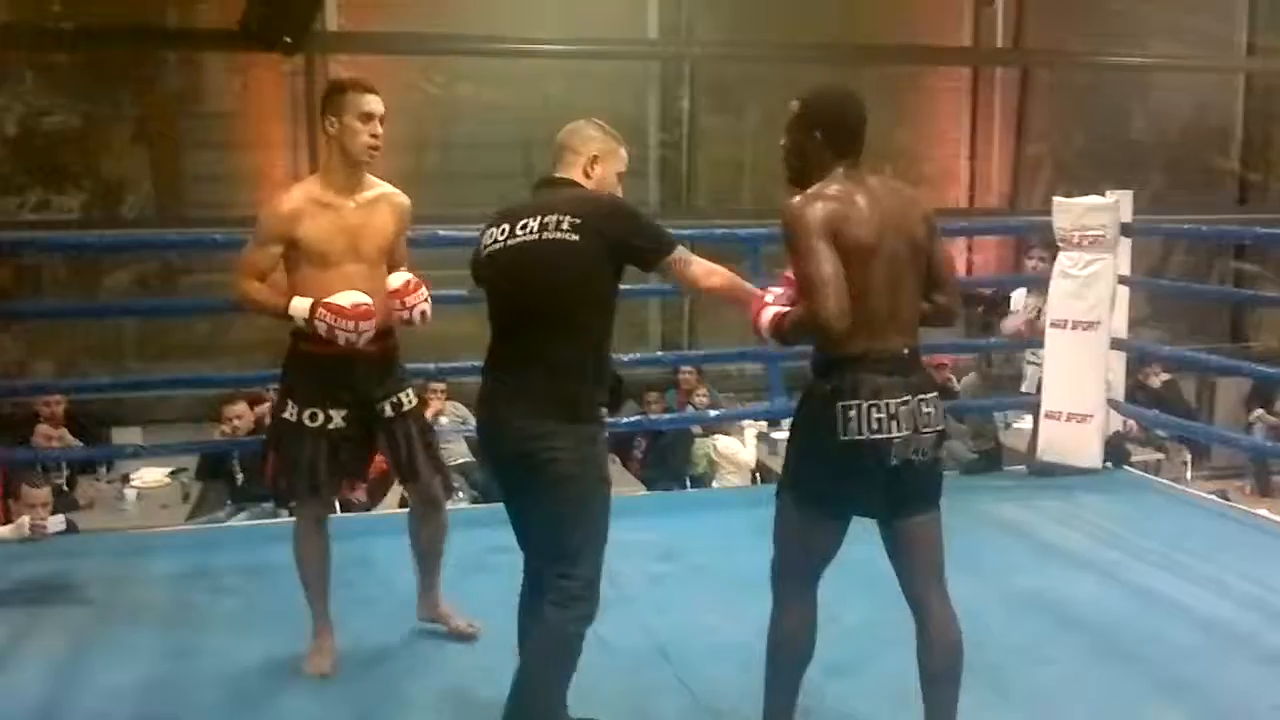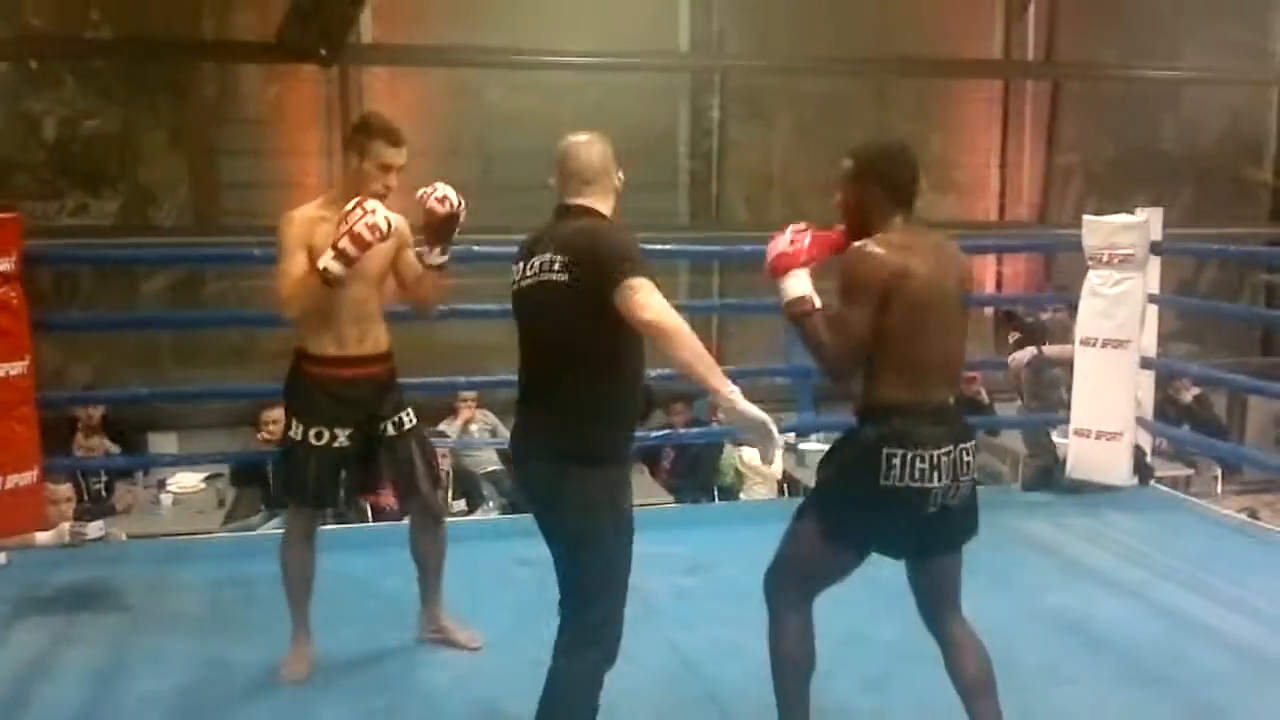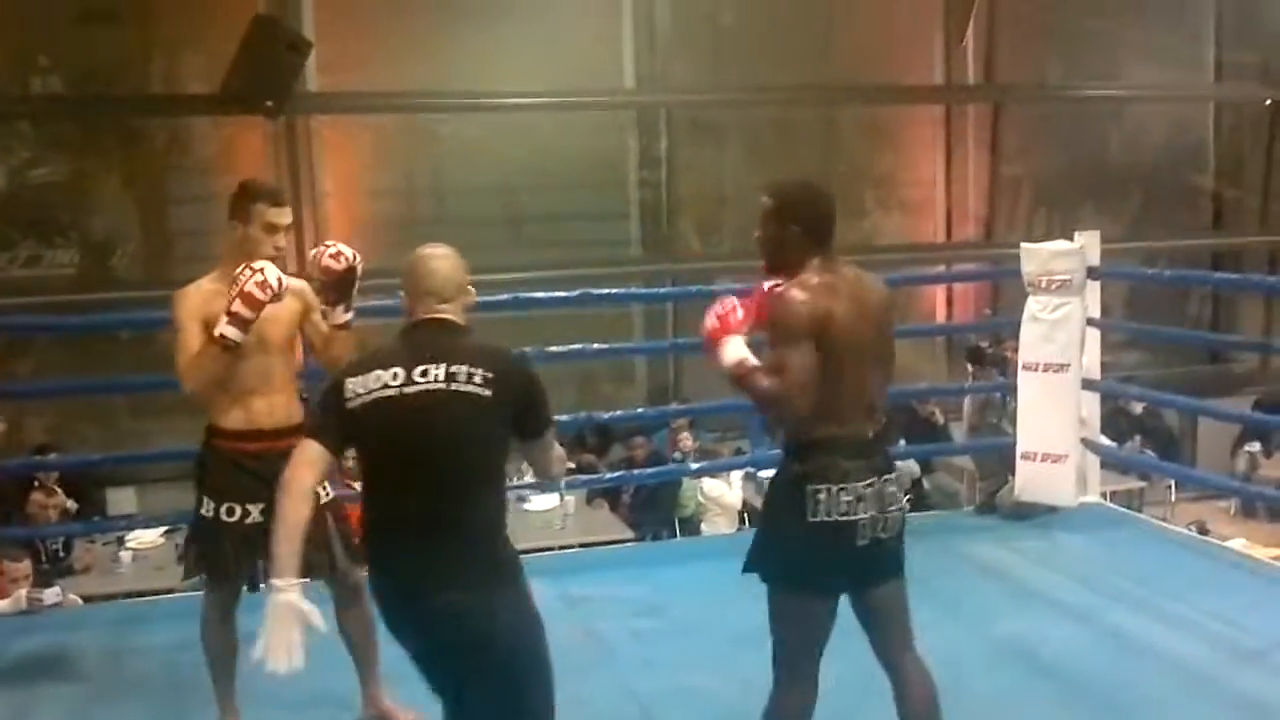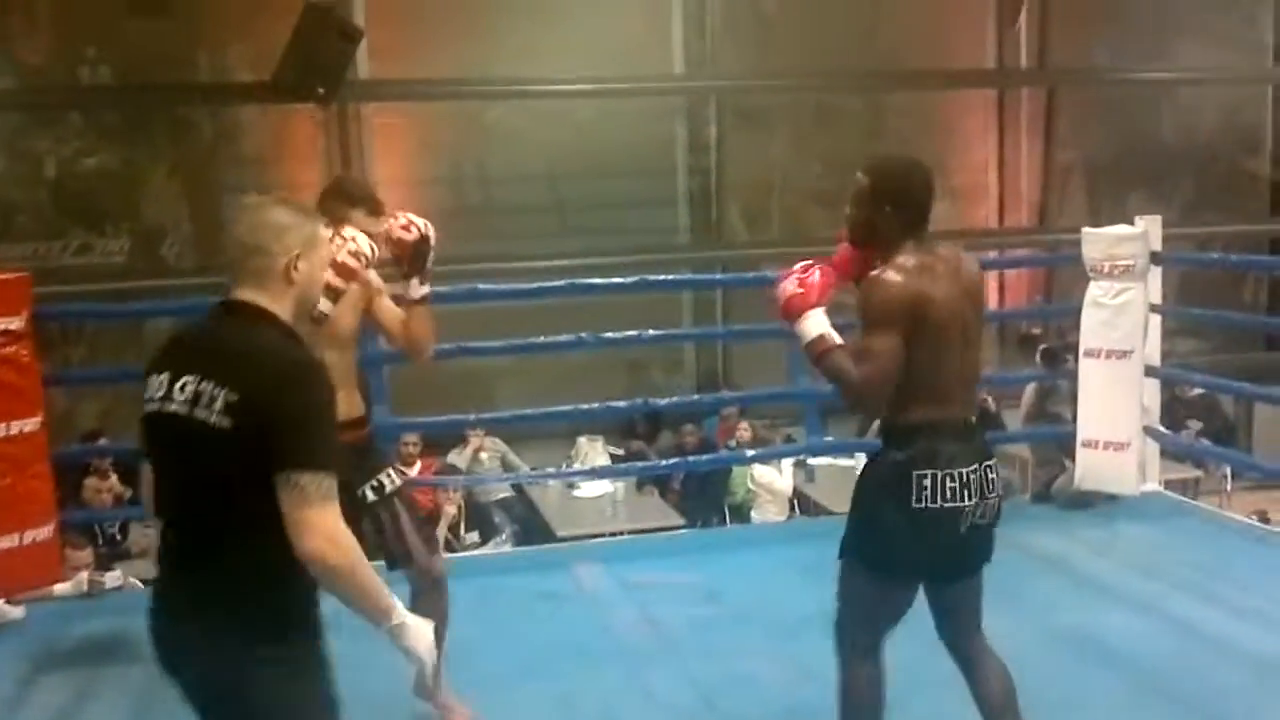
dt=1s
person 1, frame 1
left shoulder: (810, 209)
right shoulder: (909, 204)
left elbow: (829, 318)
right elbow: (946, 305)
left wrist: (776, 321)
left hip: (848, 404)
right hip: (914, 400)
left knee: (794, 582)
right knee: (928, 592)
person 1, frame 2
left shoulder: (869, 258)
right shoulder: (949, 255)
left elbow: (840, 361)
left wrist: (794, 283)
left hip: (891, 450)
right hip: (950, 446)
left knee: (786, 591)
right knee: (946, 617)
person 1, frame 3
left shoulder: (793, 301)
right shoulder: (873, 289)
left elbow: (795, 408)
left wrist: (731, 349)
left hip: (819, 488)
right hip: (875, 479)
left knee: (795, 665)
right knee: (899, 652)
person 1, frame 4
left shoulder: (888, 285)
right shoulder: (961, 265)
left elbow: (870, 394)
left wrist: (809, 321)
left hip: (916, 473)
right hip: (971, 465)
left knee: (857, 640)
right knee: (966, 639)
person 2, frame 1
left shoulder: (395, 204)
right shoulder: (291, 209)
right elbow: (247, 283)
left wrist: (410, 292)
right wrist: (306, 309)
left hip: (382, 360)
right hip: (317, 366)
left knee: (430, 488)
right knee: (312, 505)
left ankle: (432, 599)
right ankle: (322, 631)
person 2, frame 2
left shoulder: (394, 226)
right shoulder: (303, 222)
left elbow: (424, 302)
right elbow: (292, 307)
left wrist: (437, 244)
right wrist: (341, 253)
left hip: (380, 379)
right hip: (320, 383)
left knee: (428, 501)
right knee: (304, 515)
left ankle: (433, 615)
right ankle: (301, 636)
person 2, frame 3
left shoulder: (297, 293)
right shoulder: (195, 298)
left elbow: (340, 365)
right elbow: (192, 382)
left wrist: (340, 303)
right wrist: (236, 320)
left hip: (295, 451)
right hip: (232, 460)
left knee: (347, 578)
right knee: (221, 595)
person 2, frame 4
left shoulder: (364, 280)
left elbow: (418, 348)
left wrist: (417, 276)
right wrist: (325, 295)
left hip: (356, 444)
left knee: (429, 567)
person 3, frame 1
left shoulder: (497, 228)
right shoulder: (603, 214)
right elbow: (700, 275)
left hip: (500, 417)
right hip: (563, 423)
left knee: (544, 572)
right knee: (569, 586)
person 3, frame 2
left shoulder: (535, 249)
right shoulder: (602, 241)
right elbow: (650, 315)
right wrist: (731, 396)
left hip: (541, 450)
right hip: (584, 460)
left knee: (585, 605)
right knee: (593, 623)
person 3, frame 3
left shoulder: (359, 376)
right shoulder: (506, 370)
left elbow: (299, 480)
right elbow: (550, 466)
left wrist: (284, 587)
right wrist: (556, 465)
left hip: (396, 588)
right hip: (483, 585)
person 3, frame 4
left shoulder: (170, 357)
right shoulder: (290, 371)
right elbow: (318, 541)
right wrist: (399, 623)
left hip: (177, 624)
right hip: (263, 640)
